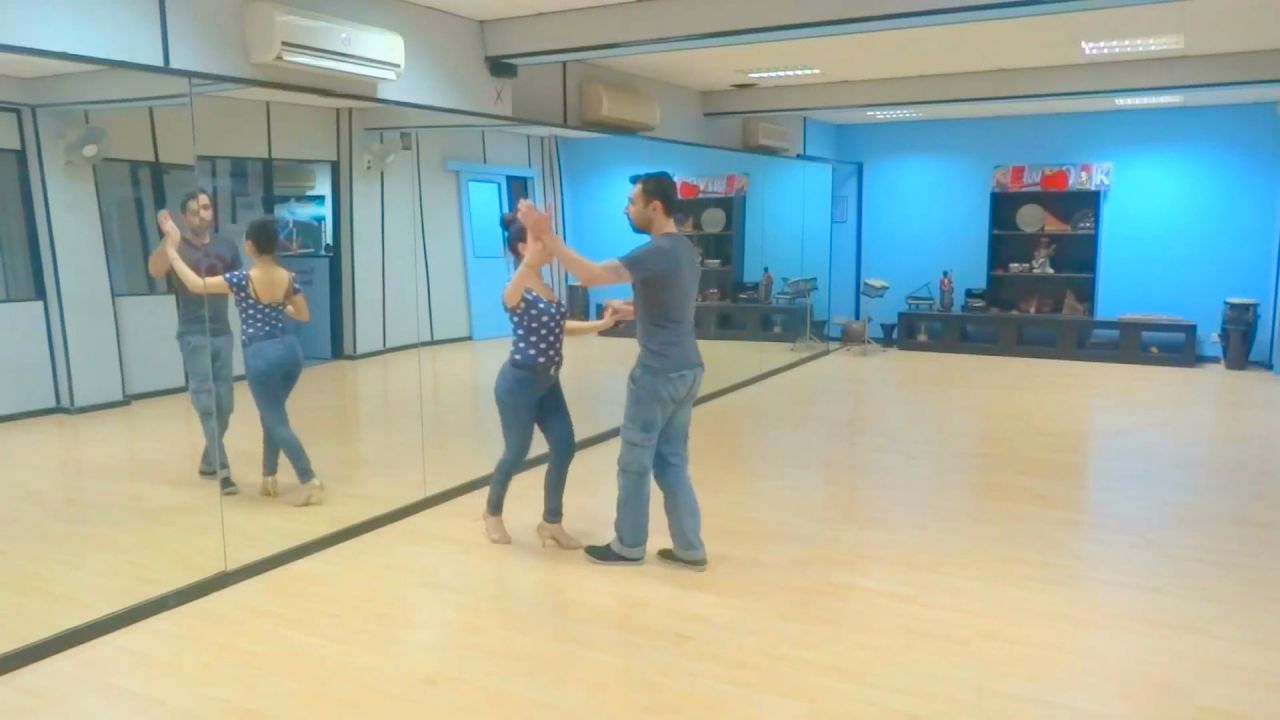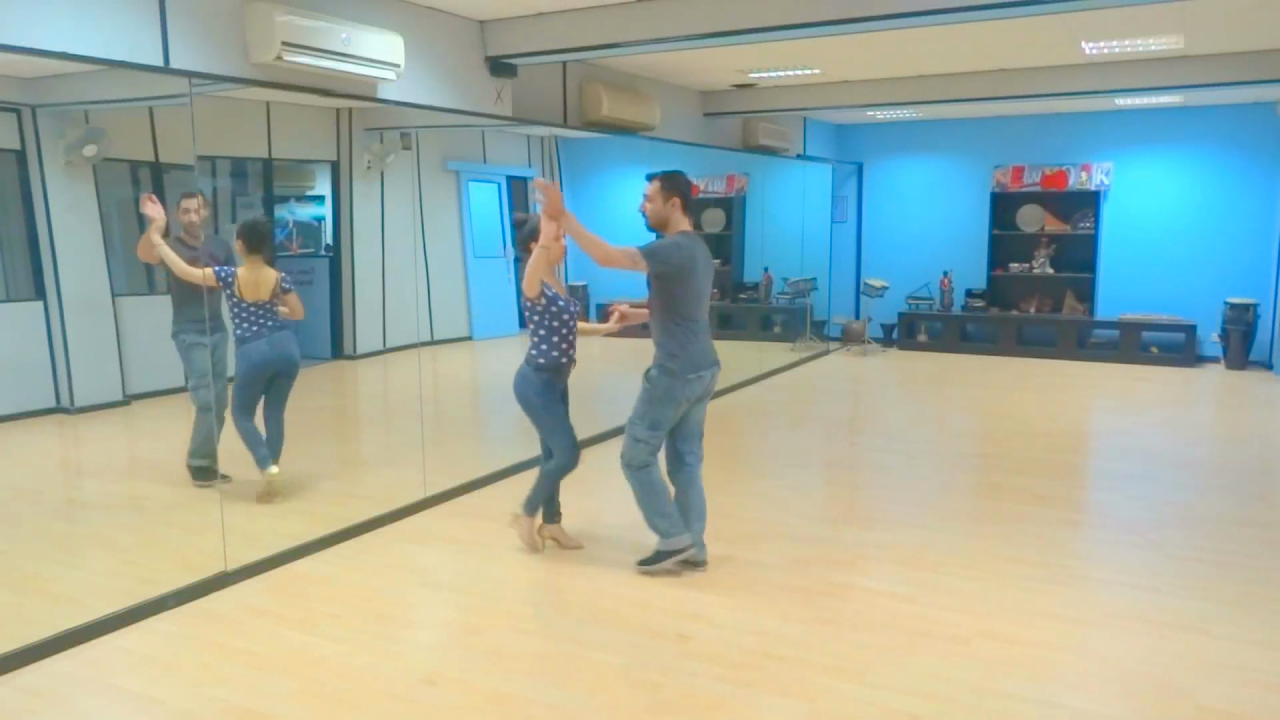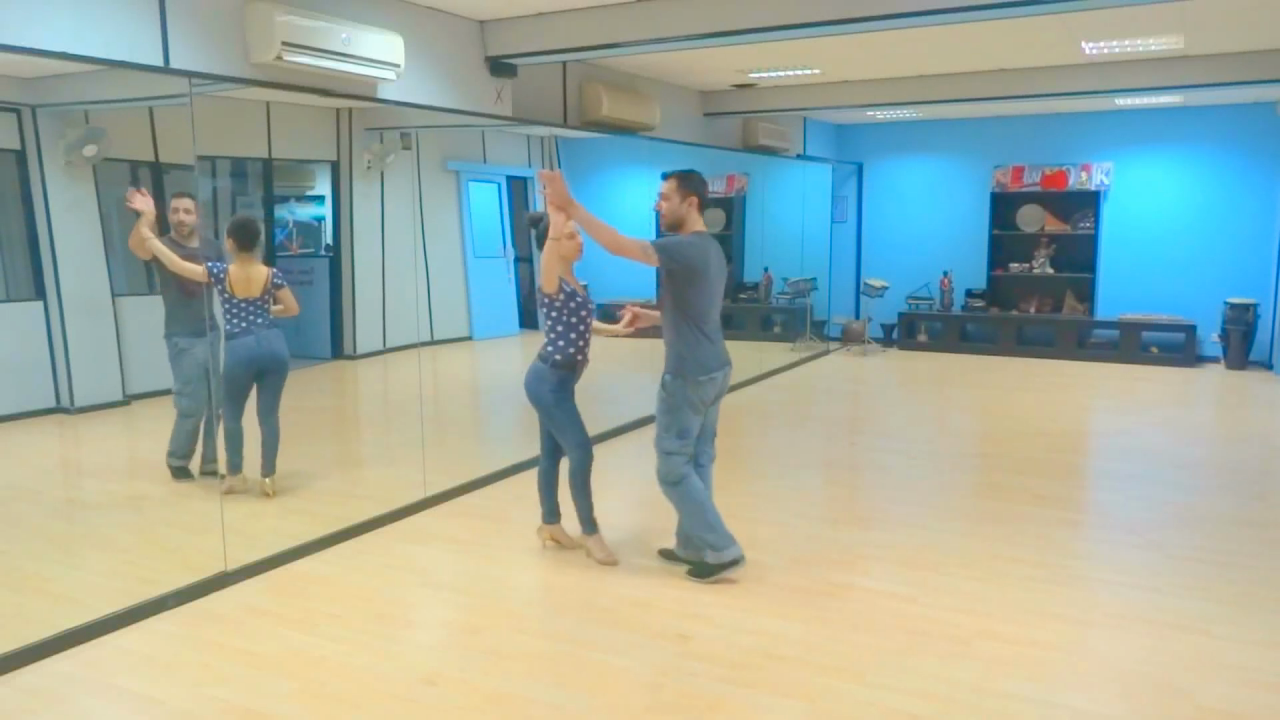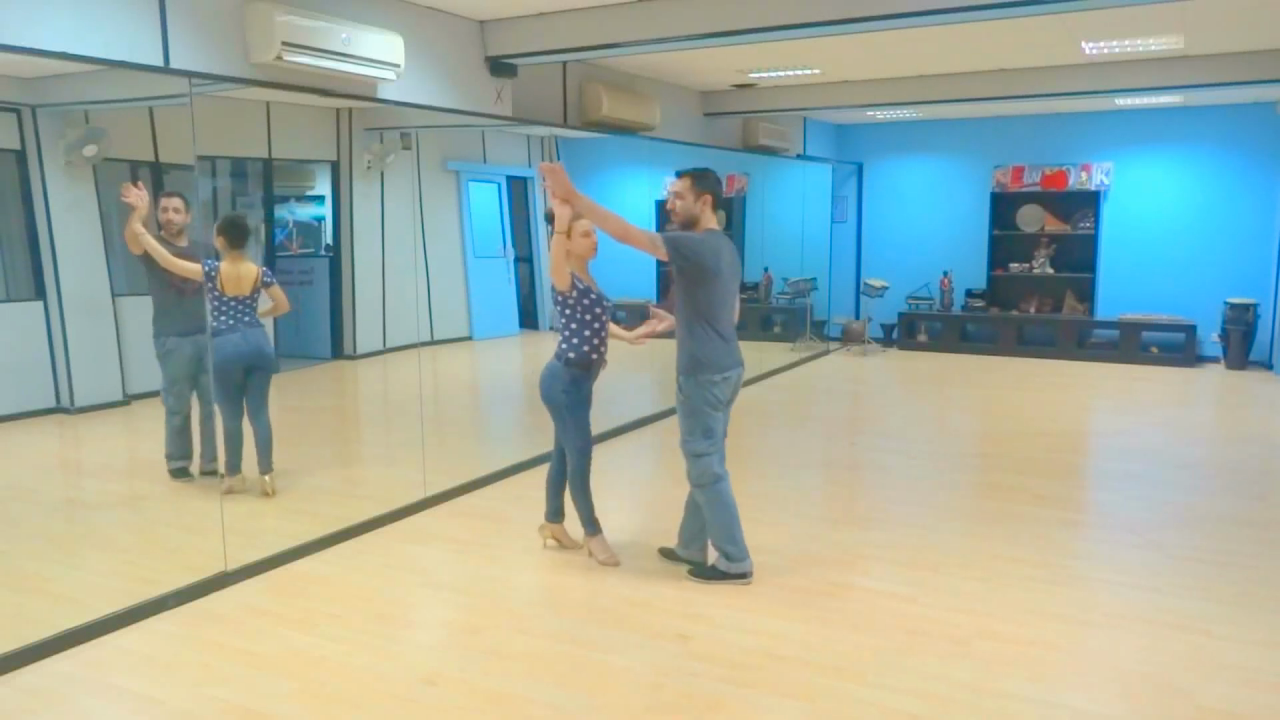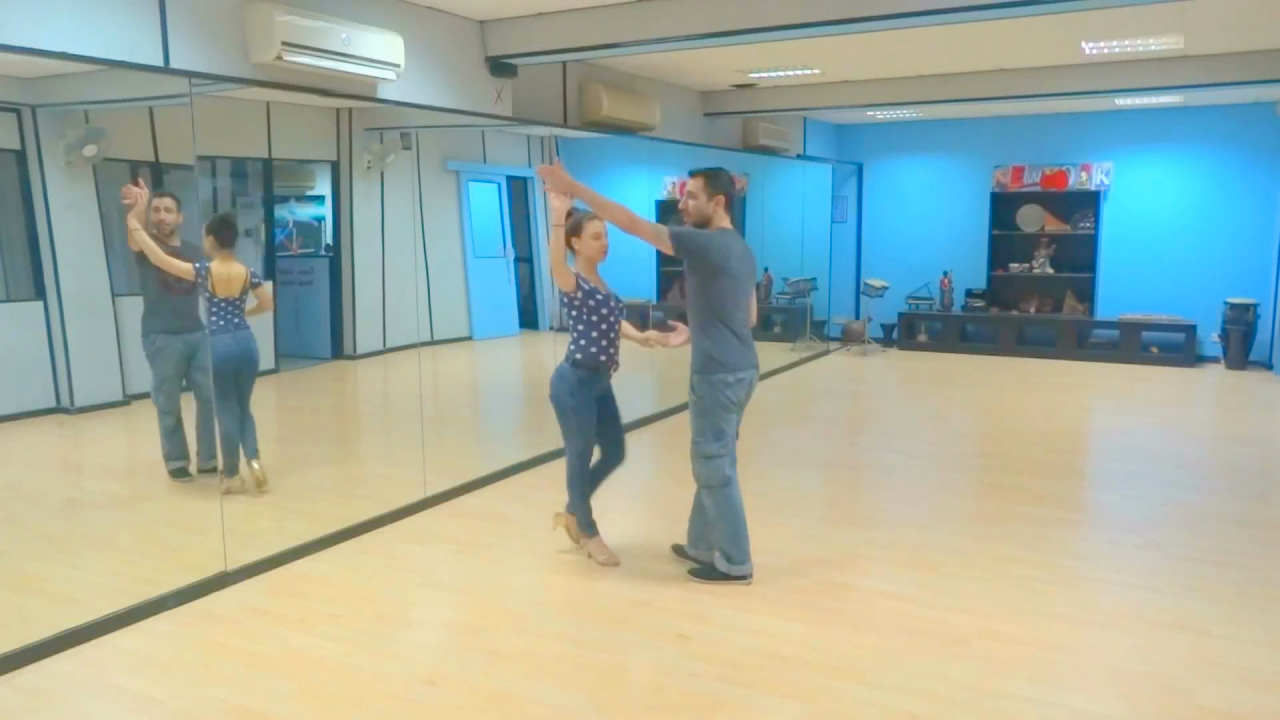
dt=0.2s
person 1, frame 1
left shoulder: (657, 253)
right shoulder: (685, 249)
left elbow: (590, 275)
left wrist: (546, 236)
right wrist: (634, 310)
left hip: (659, 372)
right hip: (686, 369)
left knee: (634, 461)
right knee: (672, 460)
left ankle: (626, 547)
right ankle: (689, 547)
person 1, frame 2
left shoulder: (673, 250)
right shoulder: (695, 249)
left elbow: (607, 257)
left wrist: (562, 216)
right wrist: (641, 315)
left hip: (676, 373)
right hip: (701, 369)
left knee: (637, 456)
right knee: (685, 460)
left ankle: (675, 538)
right ankle: (687, 544)
person 1, frame 3
left shoulder: (686, 249)
right shoulder: (709, 250)
left elbow: (618, 246)
left wrist: (569, 205)
right wrist: (654, 317)
left hip: (689, 375)
right hip: (712, 369)
left knee: (674, 470)
right knee: (695, 463)
left ankle: (723, 551)
right ankle: (692, 547)
person 1, frame 4
left shoulder: (696, 247)
right shoulder: (722, 248)
left elbow: (626, 234)
left wrist: (572, 196)
right wrist: (680, 324)
left hip: (704, 375)
right hip: (724, 369)
left knee: (707, 470)
right knee: (705, 465)
left ankle: (735, 562)
right ankle: (691, 547)
person 1, frame 5
left shoulder: (706, 244)
right shoulder: (739, 249)
left elbow: (632, 224)
left wrist: (574, 189)
right wrist: (695, 334)
left hip: (718, 376)
right hip: (741, 371)
left knee: (715, 471)
right knee: (712, 464)
left ankle: (734, 563)
right ankle: (700, 545)
person 2, frame 1
left shoulder: (545, 286)
right shoulder: (517, 290)
left elbow: (559, 326)
right elbow: (509, 298)
left wrist: (601, 324)
right wrist: (533, 255)
left hip: (547, 381)
right hip: (519, 381)
left knee: (563, 450)
right knee: (516, 454)
left ankle: (551, 522)
right ankle: (493, 512)
person 2, frame 2
left shoulder: (557, 285)
right shoulder: (535, 288)
right elbow: (533, 267)
left wrist: (605, 328)
right wrist: (545, 240)
left hip: (554, 381)
right hip: (537, 382)
left knee: (555, 454)
right knee: (566, 454)
left ankle: (549, 522)
right ankle: (527, 514)
person 2, frame 3
left shoulder: (572, 283)
right shoulder: (552, 284)
right elbow: (547, 263)
left wrist: (613, 329)
right wrist: (555, 227)
left hip: (560, 380)
right hip: (549, 381)
left knee: (553, 452)
right knee: (582, 454)
left ankle: (550, 524)
right ankle: (591, 533)
person 2, frame 4
left shoulder: (587, 280)
right shoulder: (566, 282)
right elbow: (555, 264)
left wrist: (627, 335)
right wrist: (561, 222)
left hip: (582, 379)
right hip: (564, 380)
left knee: (566, 454)
right knee: (579, 457)
left ankle: (552, 523)
right ankle: (593, 534)
person 2, frame 5
left shoulder: (600, 283)
right shoulder: (572, 282)
left elbow: (614, 321)
right elbow: (555, 264)
left wrist: (643, 338)
right wrist: (558, 218)
left hip: (599, 383)
right hip: (575, 382)
left knee: (614, 454)
right knee: (580, 458)
left ankle: (571, 514)
right ankle: (590, 535)
person 3, frame 1
left shoulder: (242, 280)
right shoulder: (290, 278)
left elbow: (195, 285)
right elbow: (304, 314)
left wrist: (172, 250)
left hip: (262, 355)
right hip: (291, 349)
left knee: (276, 421)
right knee: (271, 414)
left ankle: (310, 482)
right ankle: (270, 477)
person 3, frame 2
left shoulder: (229, 277)
right shoulder: (280, 279)
left elbow: (183, 271)
right elbow: (298, 314)
left wrist: (156, 237)
left hip: (252, 353)
right hip: (285, 348)
left knee: (242, 416)
right knee: (274, 415)
left ankle: (268, 467)
right ankle: (270, 479)
person 3, frame 3
left shoulder: (221, 273)
right shoulder: (272, 276)
left elbow: (174, 263)
right elbow: (293, 310)
left wrist: (146, 231)
left hip: (239, 349)
right hip: (273, 345)
left knee: (231, 414)
right knee: (269, 415)
left ankle: (234, 476)
right ankle: (268, 478)
person 3, frame 4
left shoulder: (212, 271)
right shoulder: (260, 273)
left elbow: (166, 260)
right elbow: (283, 306)
left wrist: (138, 224)
left hip: (226, 346)
right hip: (259, 343)
left knee: (231, 412)
right knee: (259, 412)
left ankle: (234, 475)
right ankle: (266, 474)
person 3, frame 5
left shoulder: (203, 271)
right shoulder: (248, 273)
left elbow: (158, 258)
right elbow: (267, 305)
left wrist: (134, 221)
left hip: (219, 347)
right hip: (246, 343)
left knee: (224, 411)
right knee: (241, 408)
left ankle: (232, 476)
right ankle: (253, 461)
person 4, frame 1
left shoulder: (226, 246)
right shoulder: (177, 248)
right elbow: (155, 270)
left hip: (223, 334)
right hip: (193, 336)
left knee: (224, 404)
right knee: (207, 404)
left ankle: (211, 464)
right ankle: (221, 469)
person 4, frame 2
left shoulder: (220, 246)
right shoulder: (170, 246)
right elbow: (144, 254)
right wrist: (157, 225)
left hip: (218, 333)
right hip: (189, 335)
left knee: (219, 403)
right knee: (206, 399)
left ankle: (210, 463)
right ankle: (197, 460)
person 4, frame 3
left shoulder: (212, 248)
right shoulder: (161, 248)
right elbow: (136, 246)
right wrist: (147, 217)
left hip: (212, 335)
right hip: (183, 339)
left knee: (215, 403)
right knee: (191, 405)
left ankle: (209, 463)
right ankle: (177, 460)
person 4, frame 4
left shoulder: (203, 250)
right elbow: (132, 238)
right wrist: (140, 211)
left hip: (204, 334)
right hip: (172, 339)
left knee: (211, 401)
right knee: (178, 405)
left ankle: (209, 463)
right ankle: (177, 461)
person 4, frame 5
left shoulder: (194, 252)
right shoulder: (145, 246)
right elbow: (134, 233)
left hip: (196, 333)
right hip: (162, 338)
left knee: (210, 397)
right knee: (168, 403)
left ankle: (207, 460)
right ankle: (175, 461)
